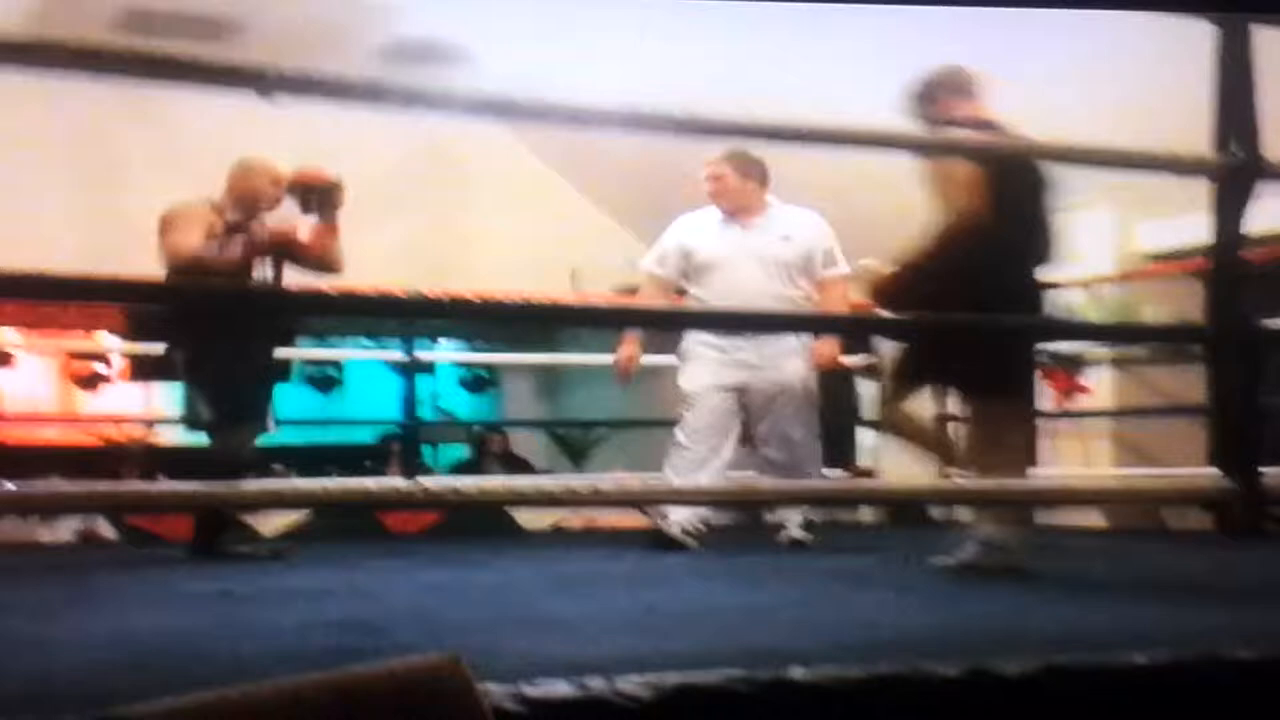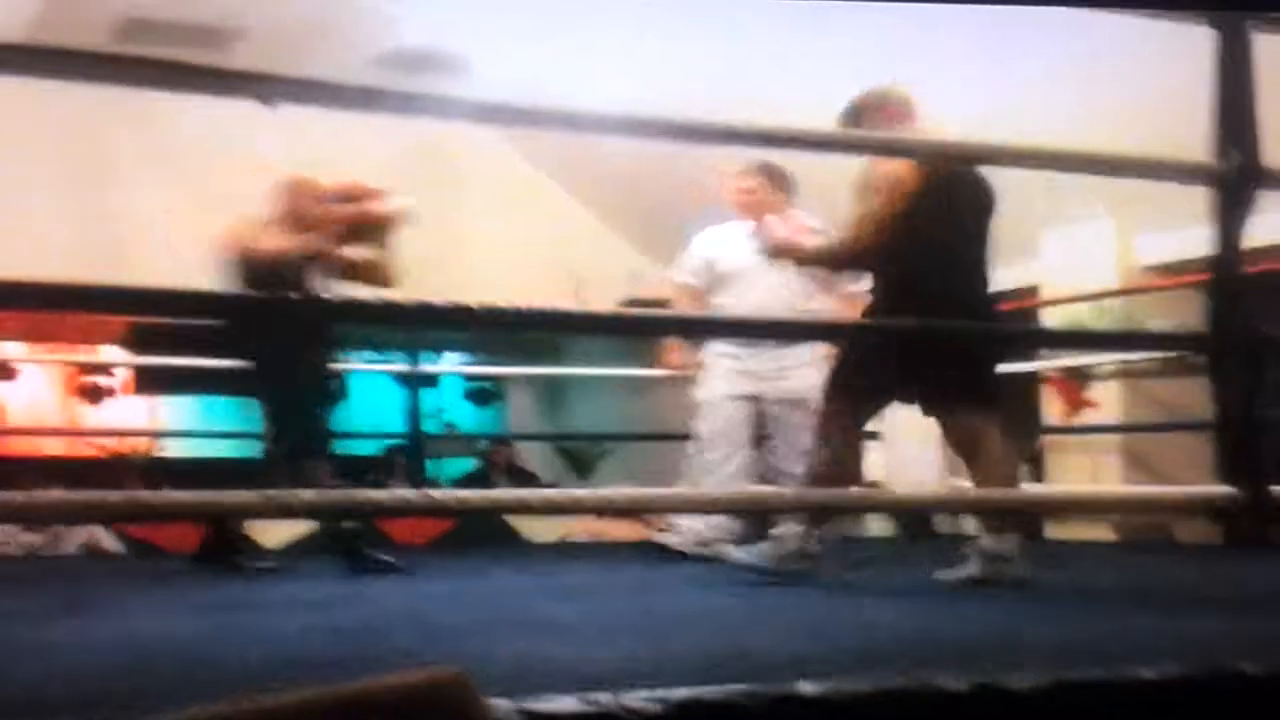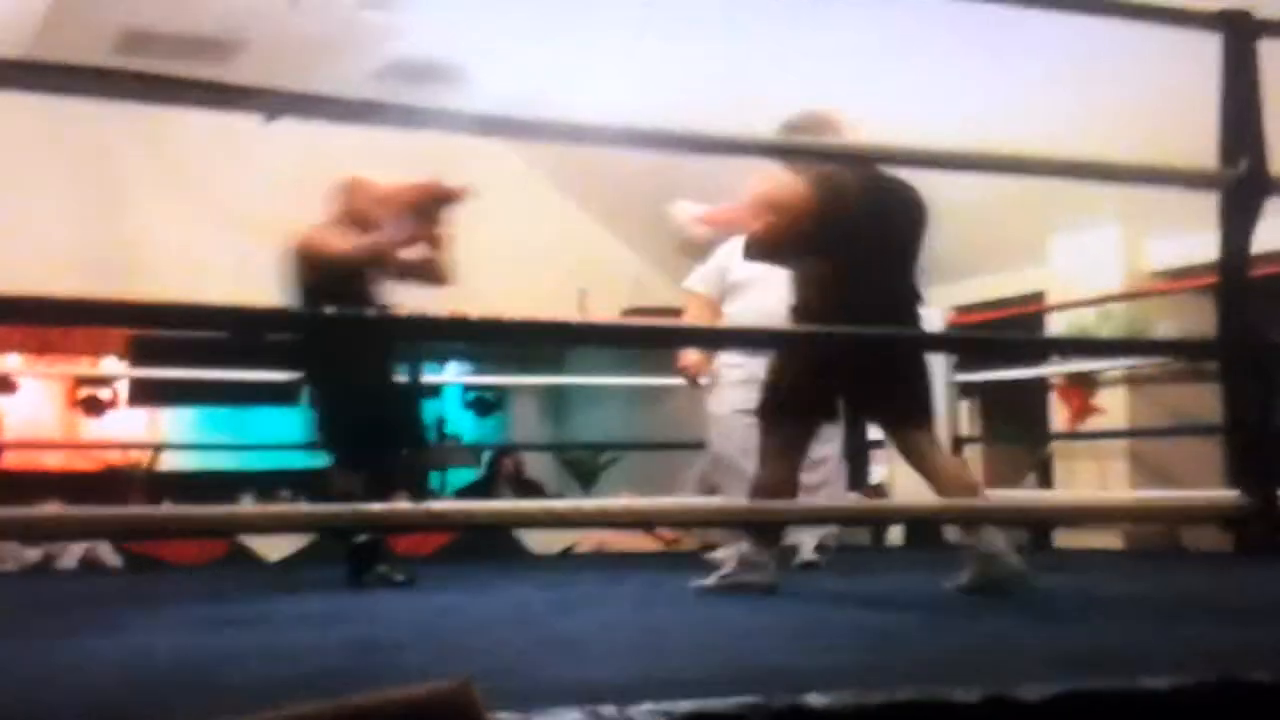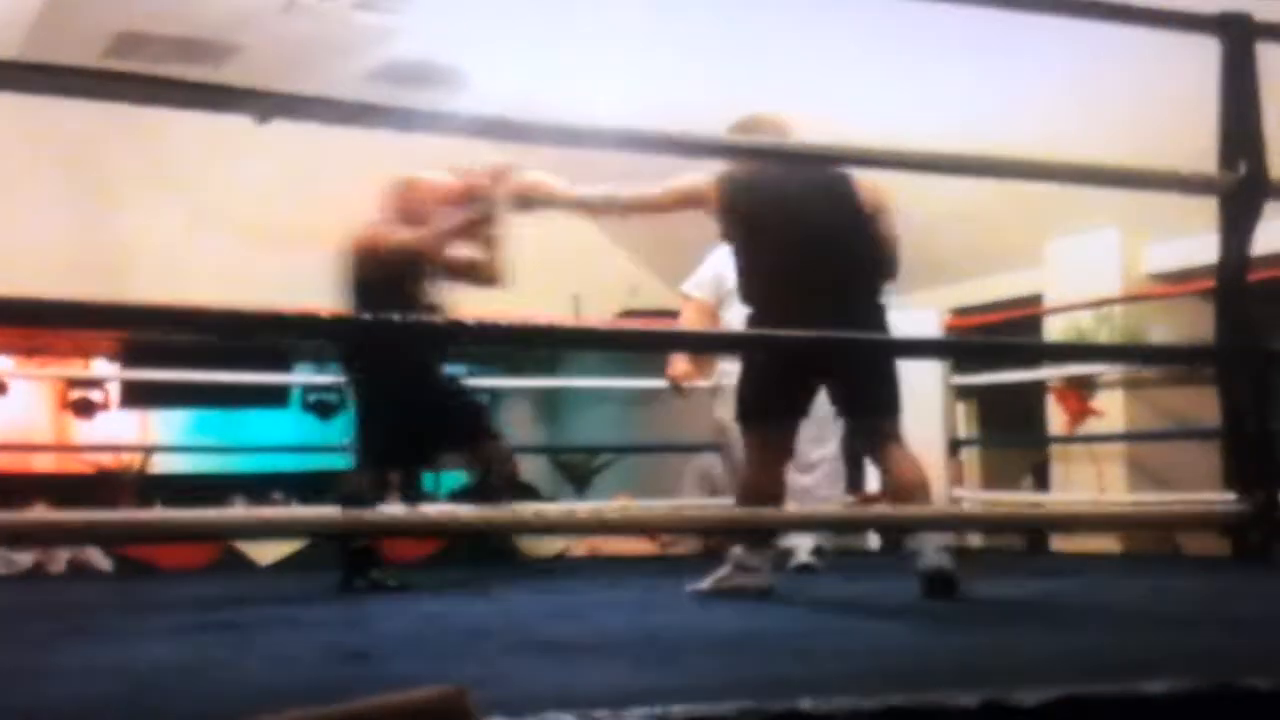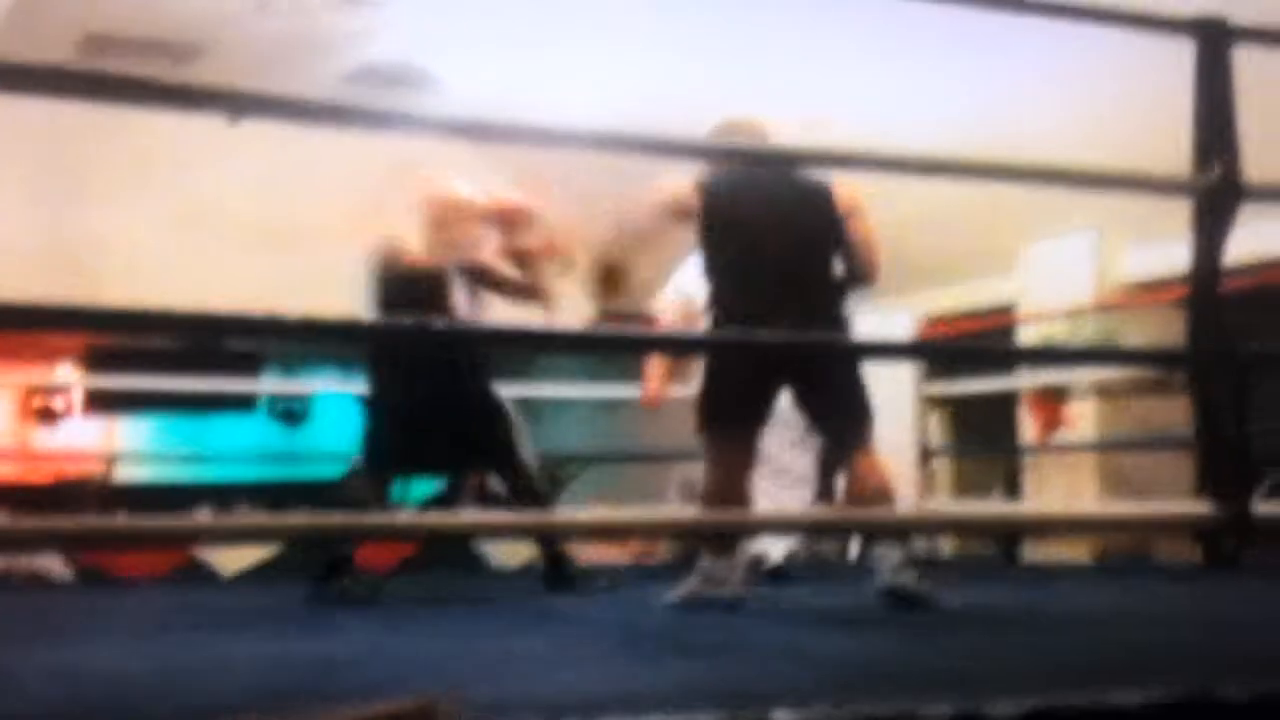
dt=0.2s
person 1, frame 1
left shoulder: (955, 144)
right shoulder: (1023, 157)
left elbow: (966, 220)
right elbow: (1034, 243)
left wrist: (900, 282)
left hip: (962, 300)
right hip: (1012, 301)
left knee: (898, 400)
right knee: (1003, 420)
right ankle: (1002, 535)
person 1, frame 2
left shoulder: (894, 166)
right shoulder: (971, 179)
left elbow: (863, 246)
left wrist: (790, 248)
left hip: (907, 319)
right hip: (967, 316)
left knee: (839, 424)
right knee: (978, 435)
left ankle: (802, 539)
right ankle: (999, 546)
person 1, frame 3
left shoulder: (800, 186)
right shoulder: (905, 195)
left elbow: (759, 246)
left hip: (824, 336)
right hip: (893, 336)
left knee: (781, 448)
right knee: (923, 447)
left ankle: (756, 562)
right ankle: (990, 549)
person 1, frame 4
left shoulder: (727, 186)
right shoulder: (858, 189)
left elbow: (624, 202)
right elbow: (888, 266)
left wrist: (550, 191)
left hip: (783, 333)
right hip: (858, 329)
left knee: (765, 449)
right knee: (887, 442)
left ankle: (752, 560)
right ankle: (930, 545)
person 1, frame 5
left shoulder: (697, 192)
right shoulder: (828, 194)
left elbow: (645, 227)
right elbow: (865, 270)
left hip: (745, 337)
right hip: (820, 333)
left knee: (728, 454)
right knee: (856, 449)
left ankle: (720, 569)
right ankle: (891, 562)
person 2, frame 1
left shoulder: (267, 230)
right shoulder: (191, 216)
left elbow: (329, 264)
right elbow: (184, 260)
left wrist: (326, 214)
right wrist: (247, 246)
left hip: (253, 349)
right hip: (208, 347)
left knee: (236, 441)
right knee: (233, 437)
left ankle: (209, 533)
person 2, frame 2
left shoulder: (319, 249)
right shoulder: (256, 236)
left elbow: (380, 276)
right elbow: (283, 256)
left wrist: (374, 230)
right wrist: (345, 225)
left hip: (307, 365)
right hip: (278, 365)
left knee: (285, 456)
right knee: (311, 453)
left ankle: (221, 544)
right ankle: (350, 547)
person 2, frame 3
left shoulder: (375, 249)
right shoulder: (317, 243)
left elbow: (436, 275)
right elbow: (359, 254)
left wrist: (430, 229)
right wrist: (414, 226)
left hip: (373, 370)
right hip: (337, 373)
left knee: (406, 454)
right knee: (356, 463)
right ankle: (363, 558)
person 2, frame 4
left shoulder: (431, 252)
right shoulder: (374, 242)
left elbow: (488, 274)
right elbow: (421, 240)
left wrist: (484, 220)
right wrist: (477, 207)
left hip: (424, 371)
right hip: (383, 374)
left knee: (489, 451)
right knee: (376, 467)
right ankle: (357, 564)
person 2, frame 5
left shoulder: (474, 264)
right shoulder: (399, 254)
left elbow: (534, 292)
right elbow: (427, 262)
left wrist: (521, 250)
left hip: (463, 383)
right hip: (410, 385)
left knee: (519, 470)
right knee: (377, 475)
left ankle: (556, 564)
right ankle: (336, 568)
person 3, frame 1
left shoulder: (807, 226)
right shoulder: (688, 228)
left elbow: (834, 287)
right elbow: (655, 287)
left wrist: (830, 339)
right wrist: (631, 339)
left hip: (784, 352)
right hip: (712, 349)
left knee: (789, 441)
right knee: (701, 434)
left ankle: (794, 519)
right ankle: (682, 518)
person 3, frame 2
left shoulder: (823, 241)
right shoulder: (713, 240)
left elbow: (850, 301)
right elbow: (688, 297)
right wrist: (676, 347)
left hip: (799, 366)
right hip: (727, 362)
left knee: (797, 454)
right knee: (716, 444)
right ankle: (699, 530)
person 3, frame 3
right shoulder: (733, 248)
right elbow: (702, 300)
right wrist: (692, 349)
right hip: (740, 368)
left knee: (816, 460)
right knee: (731, 453)
left ankle: (811, 538)
right ankle: (739, 538)
person 3, frame 4
right shoulder: (727, 255)
right elbow: (696, 308)
right wrist: (682, 356)
right hip: (742, 372)
left knee: (813, 460)
right knee: (745, 458)
left ankle: (805, 543)
person 3, frame 5
right shoulder: (699, 268)
right elbow: (668, 322)
right wrist: (656, 378)
left hip: (784, 387)
left knee: (785, 464)
left ankle: (776, 549)
